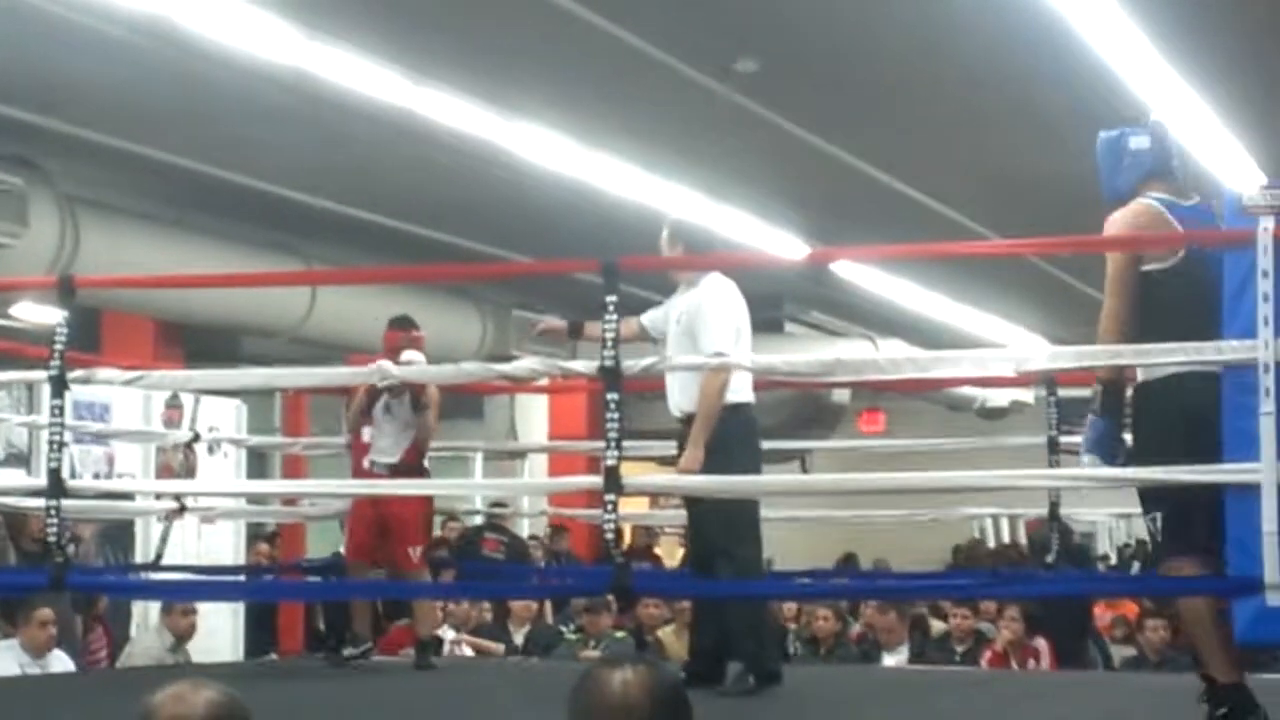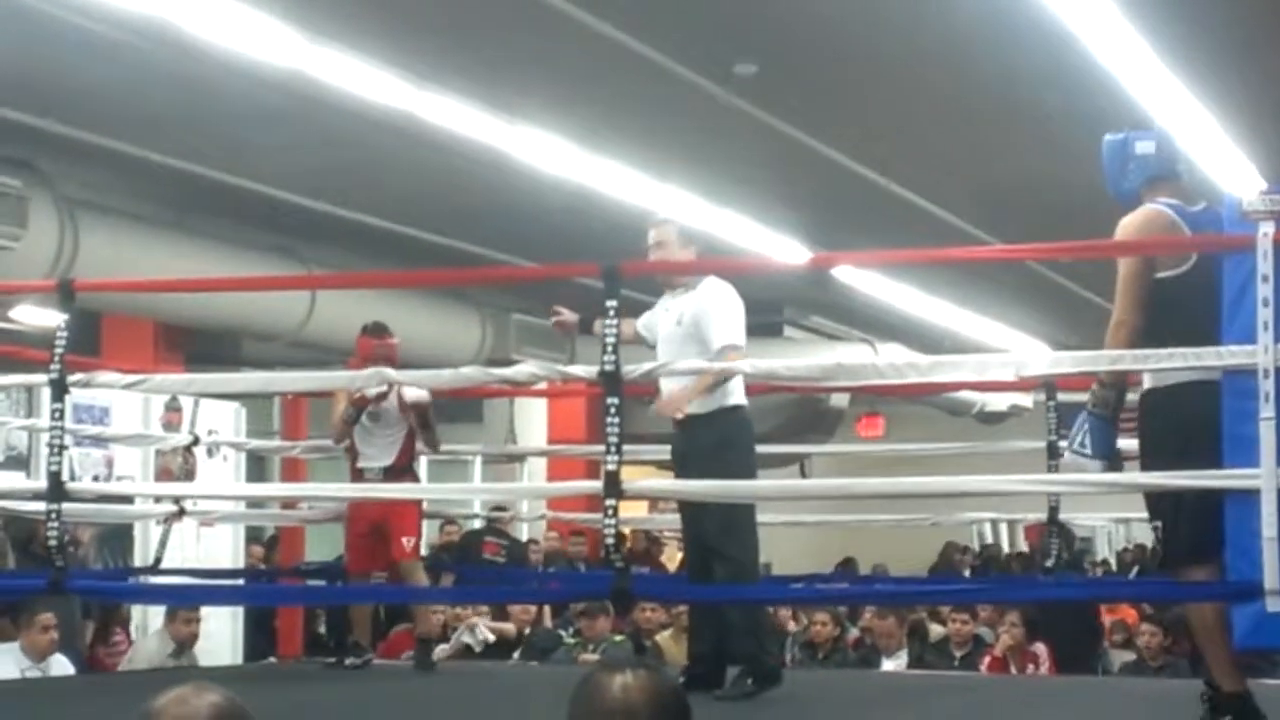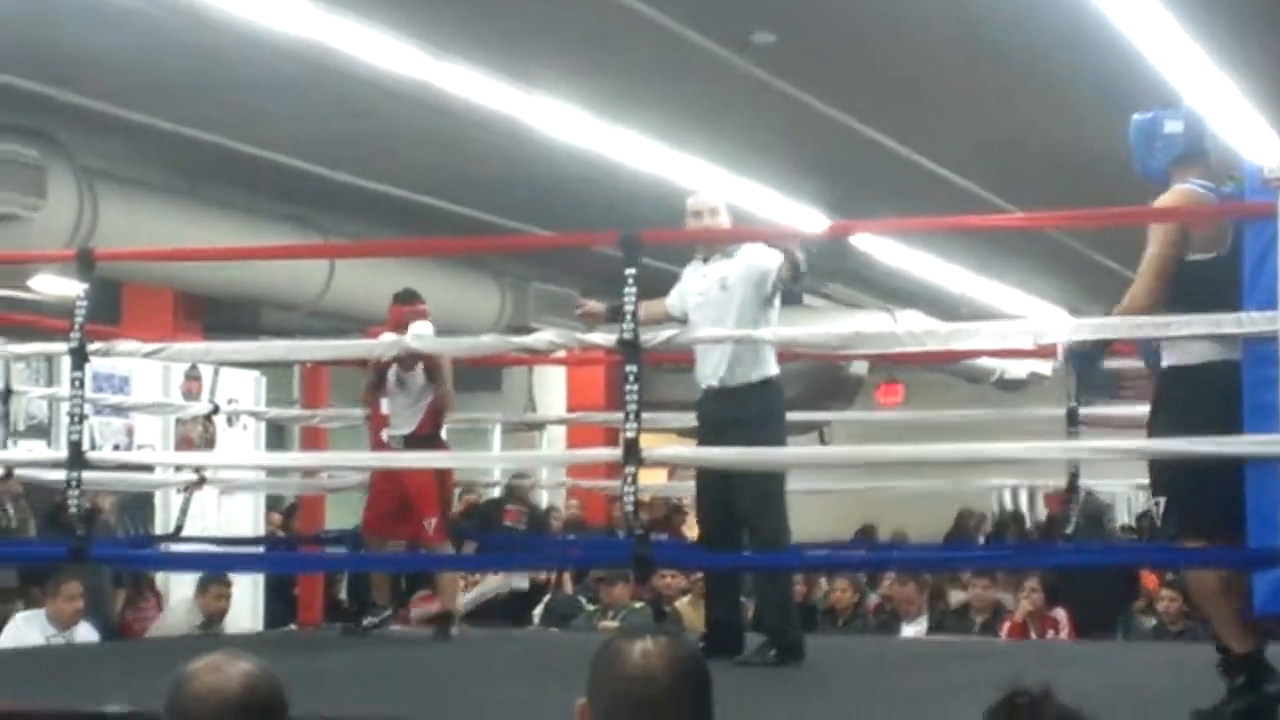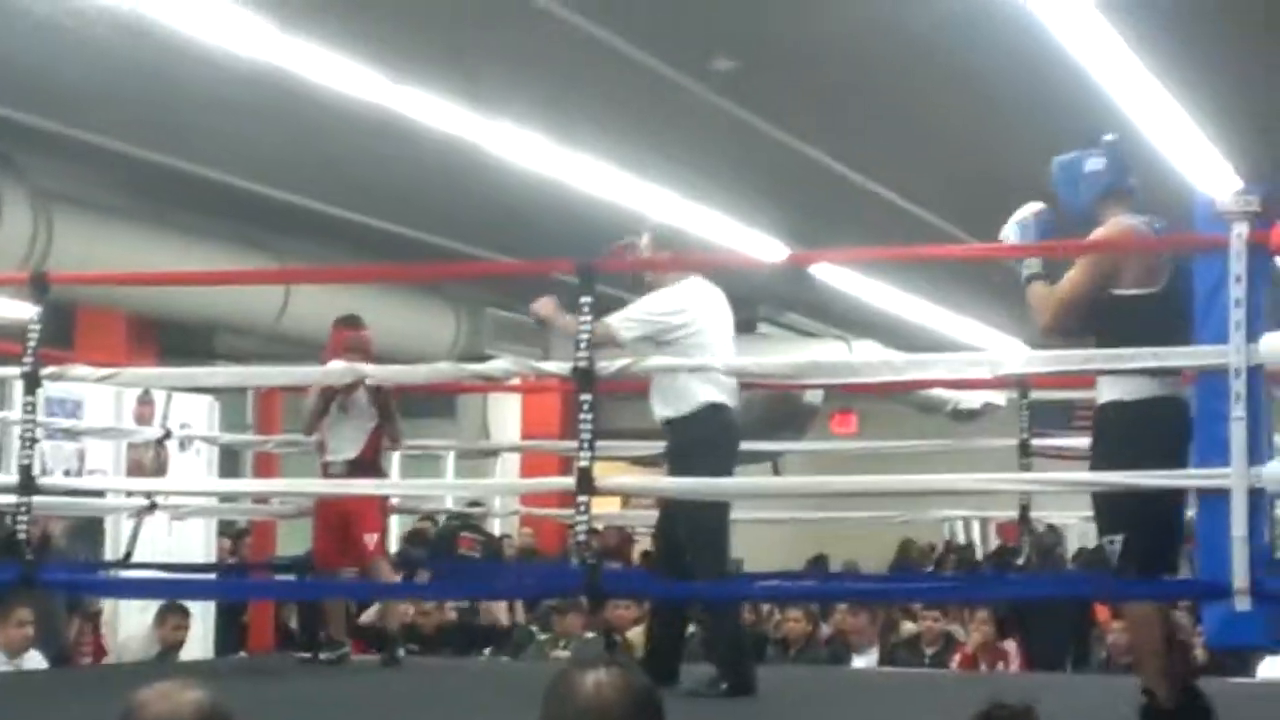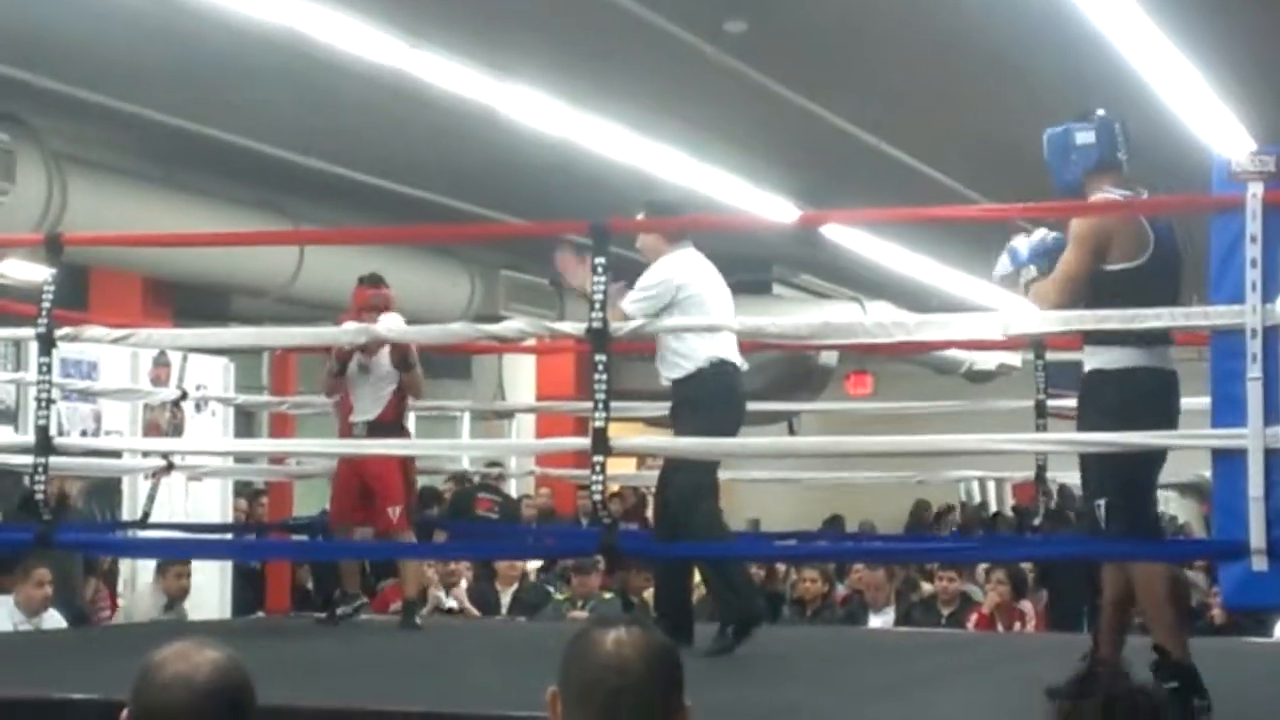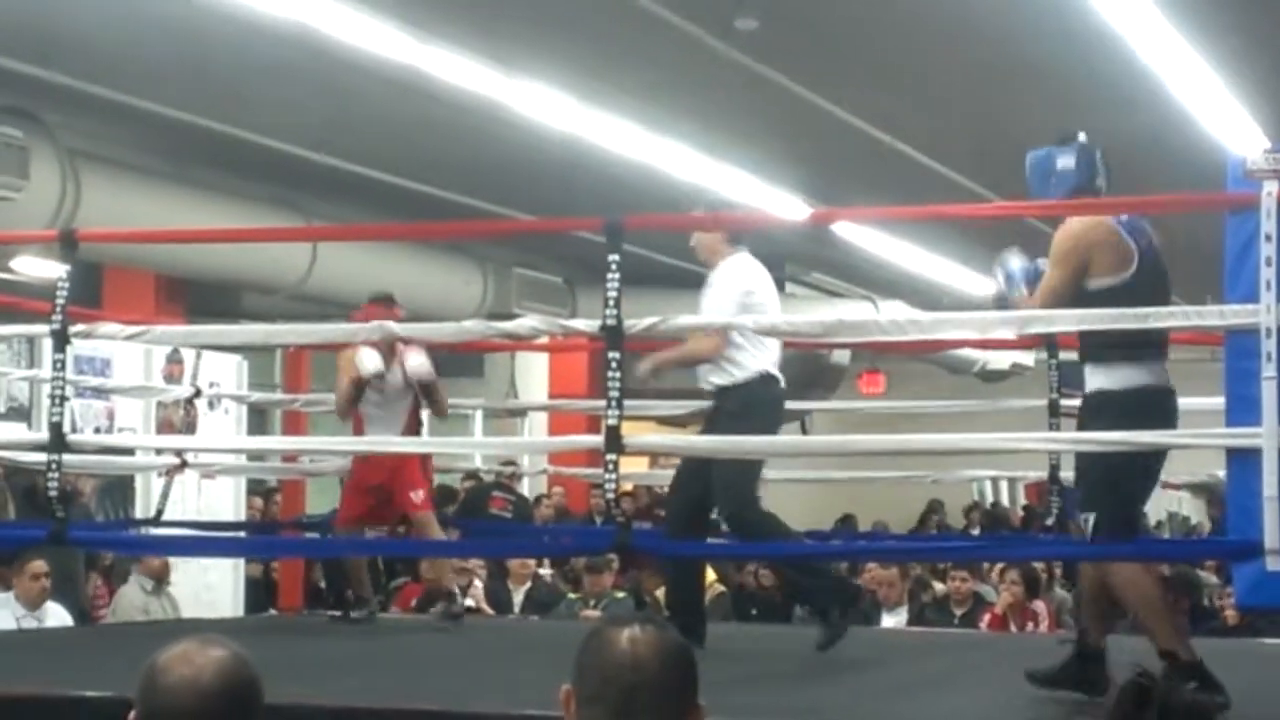
dt=0.4s
person 1, frame 1
left shoulder: (1128, 220)
right shoulder: (1214, 221)
left elbow: (1117, 324)
left wrist: (1104, 410)
left hip: (1168, 397)
right hip: (1224, 394)
left knee: (1180, 555)
right knee: (1213, 552)
person 1, frame 2
left shoulder: (1140, 224)
right shoulder: (1216, 223)
left elbow: (1126, 327)
right elbow: (1230, 320)
left wrist: (1098, 411)
left hip: (1175, 402)
right hip: (1227, 399)
left knee: (1190, 558)
right knee: (1214, 554)
person 1, frame 3
left shoulder: (1175, 204)
left elbow: (1146, 299)
left wrist: (1096, 336)
left hip: (1194, 381)
left knee: (1188, 535)
right knee: (1227, 532)
person 1, frame 4
left shoulder: (1112, 238)
right shoulder: (1161, 242)
left elbow: (1051, 318)
left wrist: (1031, 262)
right wrist: (1080, 297)
left hip: (1131, 417)
right hip: (1169, 413)
left knee: (1133, 574)
right knee: (1151, 569)
person 1, frame 5
left shoulder: (1098, 213)
right shoulder: (1153, 217)
left elbow: (1055, 304)
left wrist: (1027, 268)
right wrist: (1059, 260)
left hip: (1117, 385)
right hip: (1153, 384)
left knee: (1130, 533)
right knee: (1120, 531)
right ankle: (1103, 667)
person 1, frame 6
left shoulder: (1080, 231)
right shoulder: (1136, 232)
left wrist: (1019, 282)
right wrist: (1052, 281)
left hip: (1118, 403)
right hip: (1150, 401)
left knee: (1111, 545)
right knee: (1099, 531)
left ankle: (1189, 673)
right ankle: (1089, 658)
person 2, frame 1
left shoulder: (715, 292)
right shoulder: (682, 301)
left elbow: (719, 372)
right elbow: (634, 327)
left wrist: (696, 445)
right wrist: (571, 329)
left hip: (724, 430)
right hip: (701, 432)
left knee: (733, 547)
right knee: (704, 551)
left ankle: (759, 663)
right ankle: (706, 662)
person 2, frame 2
left shoulder: (714, 294)
right shoulder: (669, 303)
left elbow: (734, 356)
right elbow: (635, 329)
left wrist: (688, 392)
right wrist: (582, 323)
left hip: (720, 431)
right hip: (692, 435)
left knee: (731, 549)
right knee: (699, 555)
left ankle: (759, 664)
right ankle: (707, 666)
person 2, frame 3
left shoulder: (754, 259)
right shoulder: (694, 274)
left elbow: (785, 273)
right elbow: (667, 309)
left wrist: (790, 257)
right wrist: (610, 312)
left hip: (755, 401)
right hip: (714, 403)
left knee: (763, 520)
right knee: (714, 523)
left ankle: (782, 637)
right ankle: (723, 633)
person 2, frame 4
left shoulder: (674, 301)
right shoulder: (702, 294)
left elbow: (600, 334)
left wrist: (553, 314)
left hip: (702, 432)
right hip: (696, 432)
left knee: (704, 552)
right knee: (669, 548)
left ankle: (734, 672)
right ankle: (661, 662)
person 2, frame 5
left shoulder: (669, 270)
right shoulder: (694, 267)
left elbow: (613, 322)
right elbow: (637, 314)
left wrist: (582, 286)
right wrist: (587, 283)
left hip: (707, 391)
right hip: (709, 392)
left knee: (691, 498)
right knee: (670, 502)
left ankle: (738, 608)
right ankle: (673, 622)
person 2, frame 6
left shoulder: (733, 273)
right shoulder: (737, 274)
left elbow: (708, 347)
left wrist: (656, 361)
left hip: (748, 402)
right hip: (735, 403)
left knee: (737, 506)
right knee: (684, 504)
left ankle: (829, 597)
right ankle: (685, 622)
person 3, frame 1
left shoulder: (427, 389)
right shoulder: (373, 380)
left elbow: (424, 440)
right elbow: (352, 426)
left wrist: (417, 395)
right wrist: (371, 393)
left hip: (408, 484)
right hip: (371, 481)
left knee: (415, 566)
right knee: (356, 561)
left ankle: (425, 646)
right ankle: (360, 639)
person 3, frame 2
left shoulder: (406, 391)
right shoulder: (348, 391)
left elbow: (433, 445)
right elbow: (337, 436)
left wrist: (425, 417)
right wrist: (358, 405)
left hip: (400, 486)
right hip: (363, 488)
left knee: (409, 562)
right knee: (358, 570)
left ankle: (425, 643)
right ankle: (361, 647)
person 3, frame 3
left shoulder: (436, 356)
left elbow: (445, 404)
right elbow: (369, 402)
left wrist: (431, 364)
right wrist: (379, 368)
left hip: (426, 455)
right hip: (391, 453)
left knee: (436, 537)
right knee: (374, 532)
left ankle: (446, 618)
right ankle: (380, 606)
person 3, frame 4
left shoulder: (375, 385)
right shoulder: (323, 383)
left elbow: (394, 439)
right elbow: (308, 428)
left wrist: (386, 407)
right wrist: (326, 396)
left hip: (365, 481)
right hip: (331, 482)
left knee: (375, 558)
right knee: (327, 564)
left ankle: (393, 639)
right ankle: (337, 642)
person 3, frame 5
left shoulder: (397, 342)
right shoulder: (347, 341)
left elbow: (417, 391)
right elbow: (329, 390)
left wrist: (405, 356)
right wrist: (341, 357)
left hip: (389, 443)
right hip: (354, 441)
left knee: (399, 525)
right knee: (341, 522)
left ankle: (411, 606)
right ankle: (351, 594)
person 3, frame 6
left shoulder: (412, 357)
right shoulder: (352, 356)
left elbow: (441, 411)
right elbow: (342, 411)
left wrist: (428, 385)
right wrist: (358, 384)
left hip: (406, 452)
right hip: (369, 454)
left knee: (423, 516)
right knee: (345, 528)
left ankle: (450, 597)
right ankle: (363, 599)
